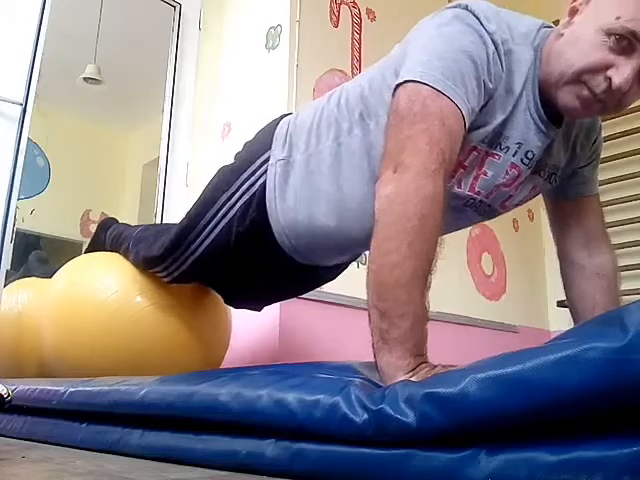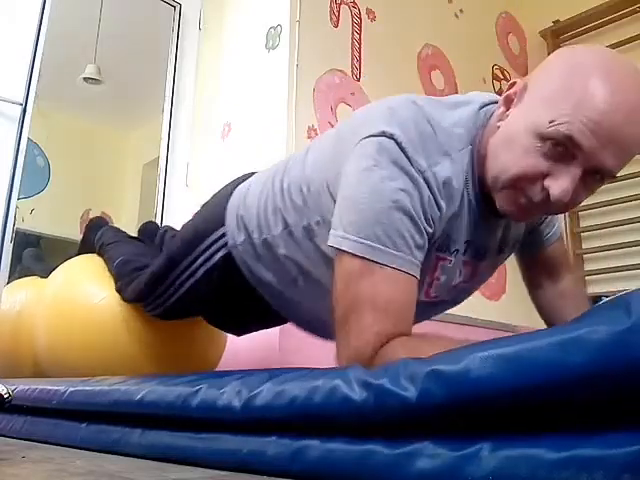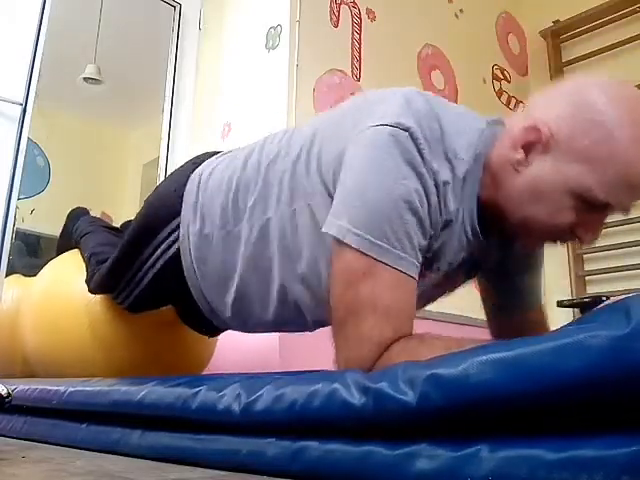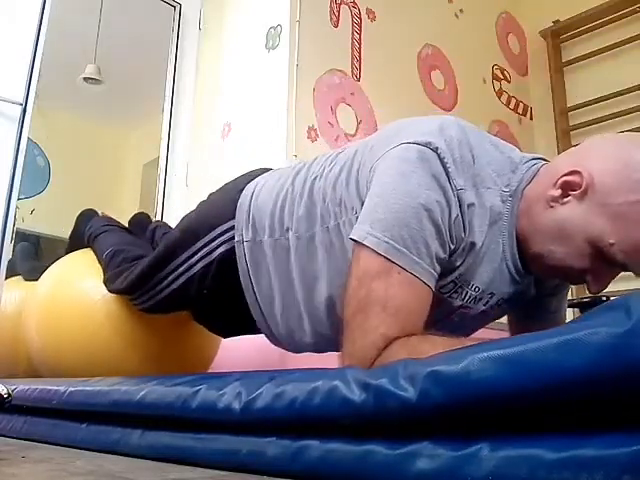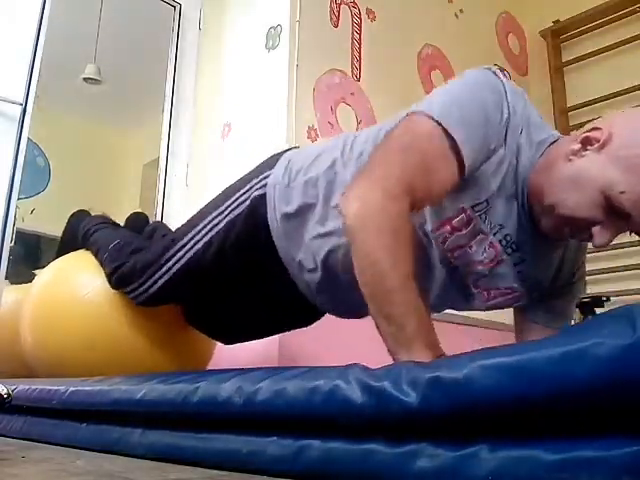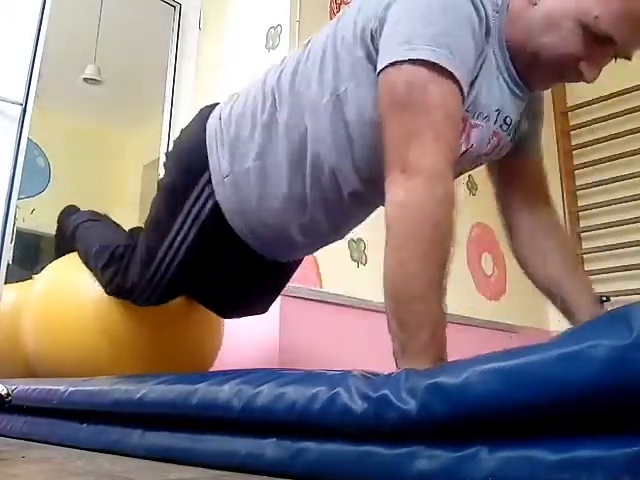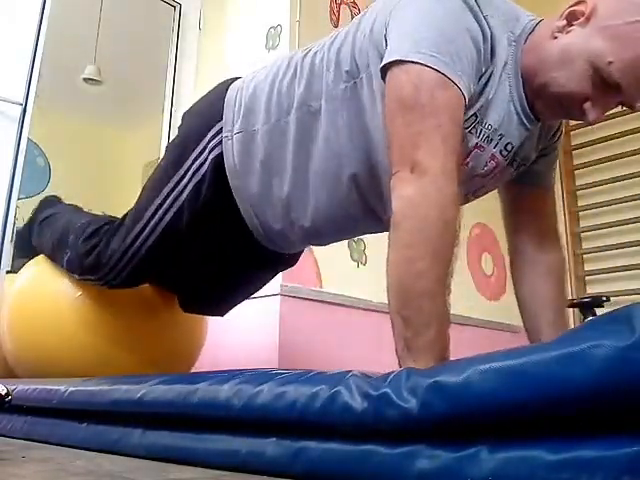
dt=0.7s
person 1, frame 1
left shoulder: (581, 132)
left elbow: (589, 254)
right elbow: (407, 182)
right wrist: (404, 365)
left hip: (329, 246)
right hip: (284, 179)
left knee: (237, 289)
right knee: (174, 261)
left ankle: (130, 240)
right ankle: (116, 238)
person 1, frame 2
left shoulder: (540, 176)
right shoulder: (402, 154)
left elbow: (555, 278)
right elbow: (367, 358)
right hip: (245, 240)
left knee: (223, 319)
right knee: (148, 290)
left ankle: (162, 239)
right ankle: (105, 239)
person 1, frame 3
left shoulder: (515, 205)
right shoulder: (406, 143)
left elbow: (524, 344)
right elbow: (367, 362)
right hip: (199, 217)
left knee: (195, 317)
right knee: (118, 287)
left ankle: (103, 230)
right ankle: (86, 231)
person 1, frame 4
left shoulder: (546, 252)
right shoulder: (436, 169)
right elbow: (368, 359)
right hip: (245, 232)
left knee: (206, 321)
right knee: (137, 281)
left ankle: (149, 234)
right ankle: (99, 231)
person 1, frame 5
left shoulder: (560, 269)
right shoulder: (493, 105)
right elbow: (370, 204)
right wrist: (424, 369)
right hip: (279, 208)
left knee: (208, 319)
right knee: (143, 282)
left ankle: (147, 235)
right ankle: (92, 232)
person 1, frame 6
left shoulder: (525, 95)
left elbow: (532, 215)
right elbow: (415, 183)
right wrist: (423, 379)
right hip: (227, 167)
left knee: (226, 301)
right knee: (140, 284)
right ankle: (81, 228)
person 1, frame 7
left shoulder: (544, 124)
left elbow: (537, 246)
right elbow: (422, 181)
right wrist: (423, 380)
right hip: (236, 149)
left knee: (192, 296)
right knee: (115, 264)
right ankle: (51, 224)
